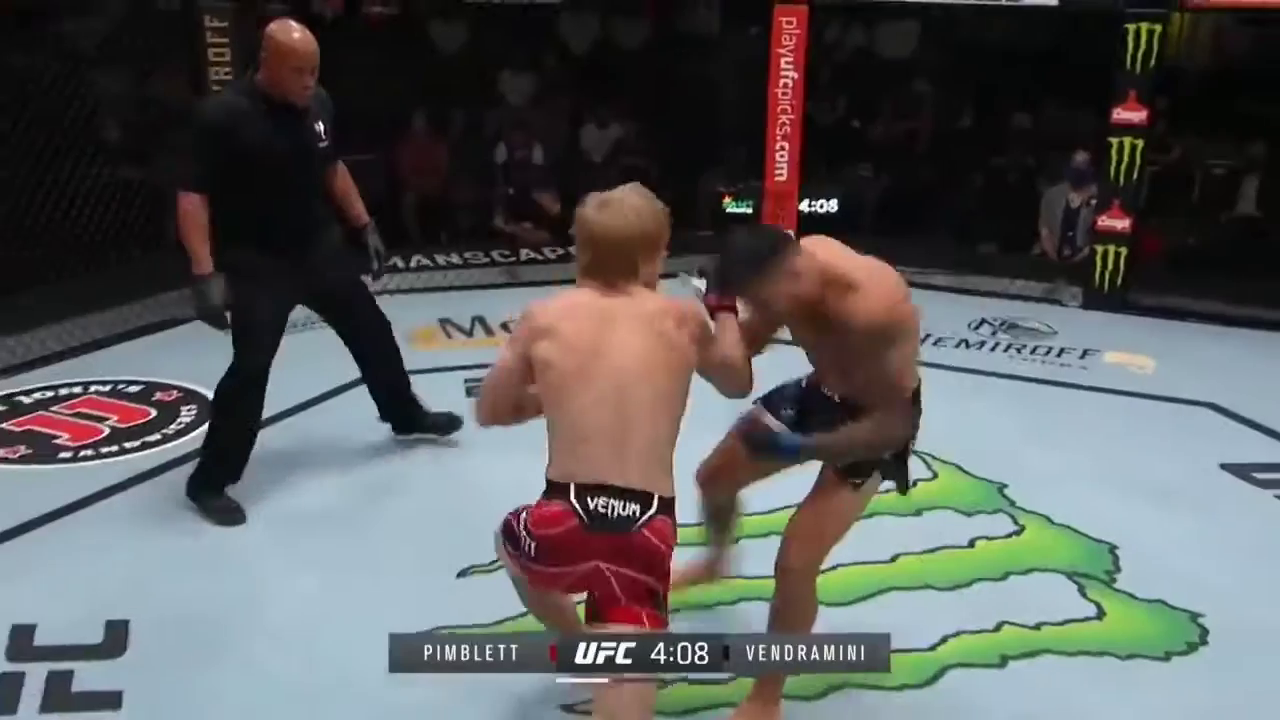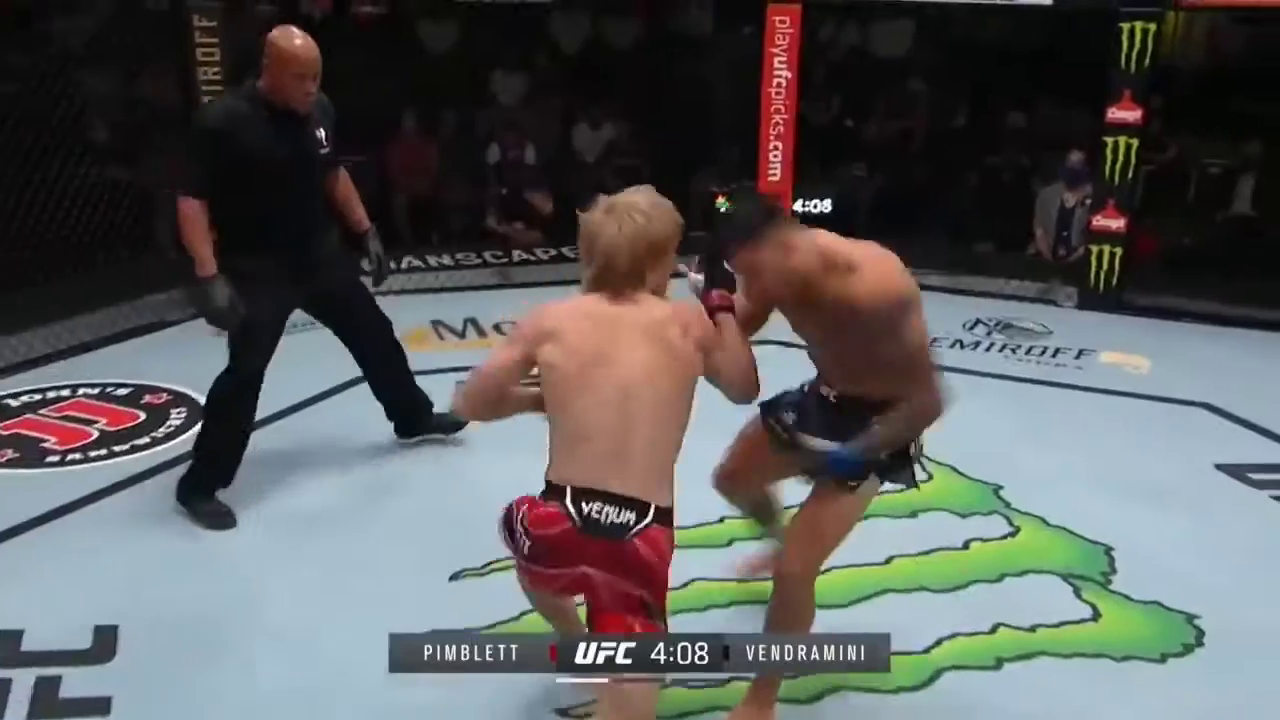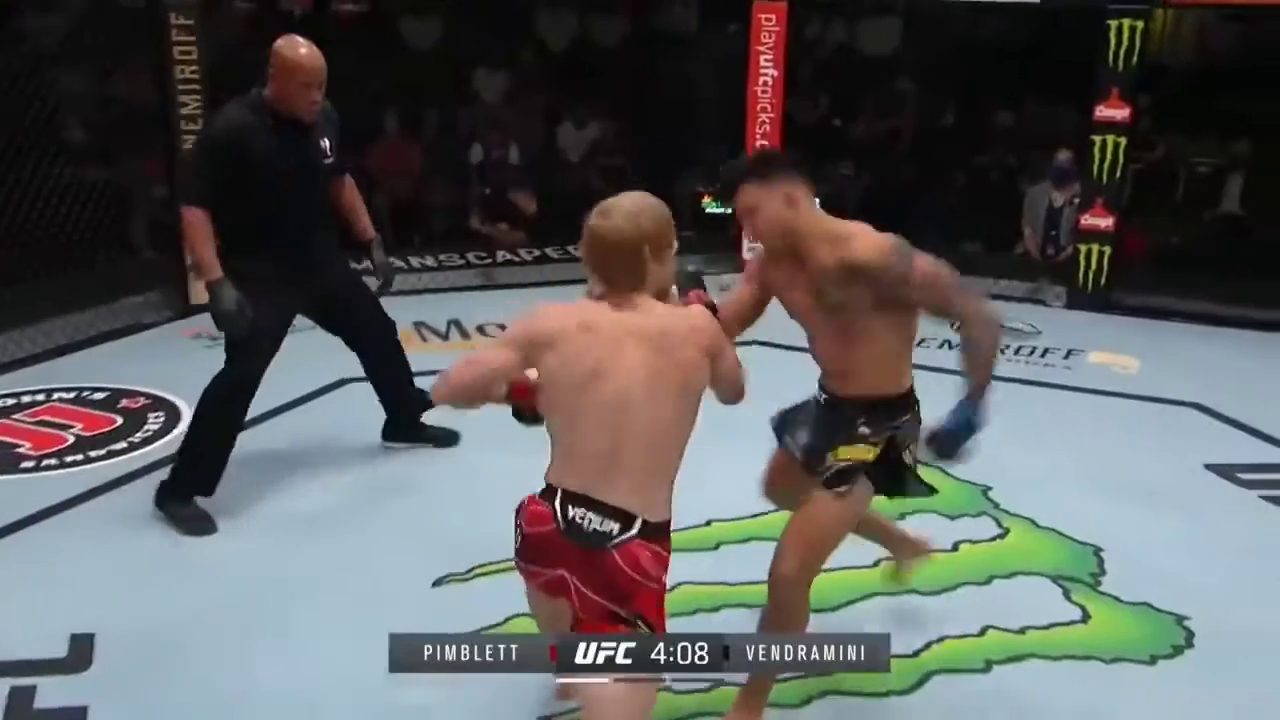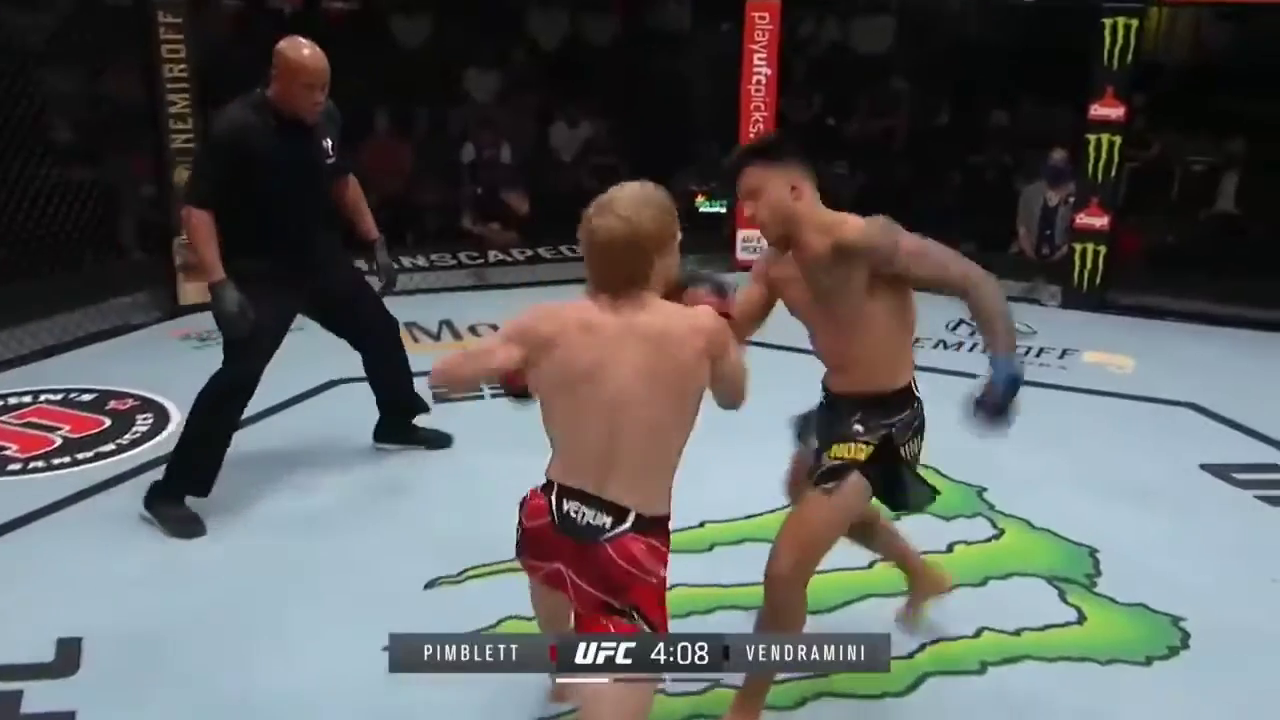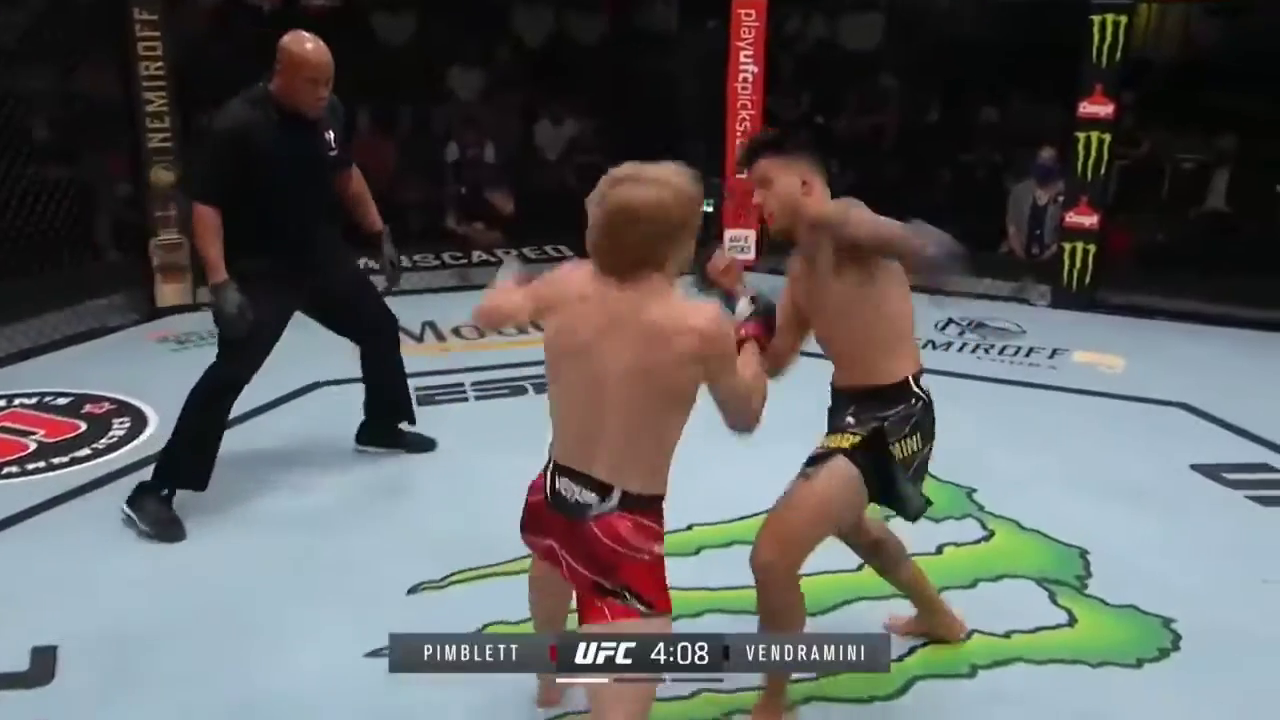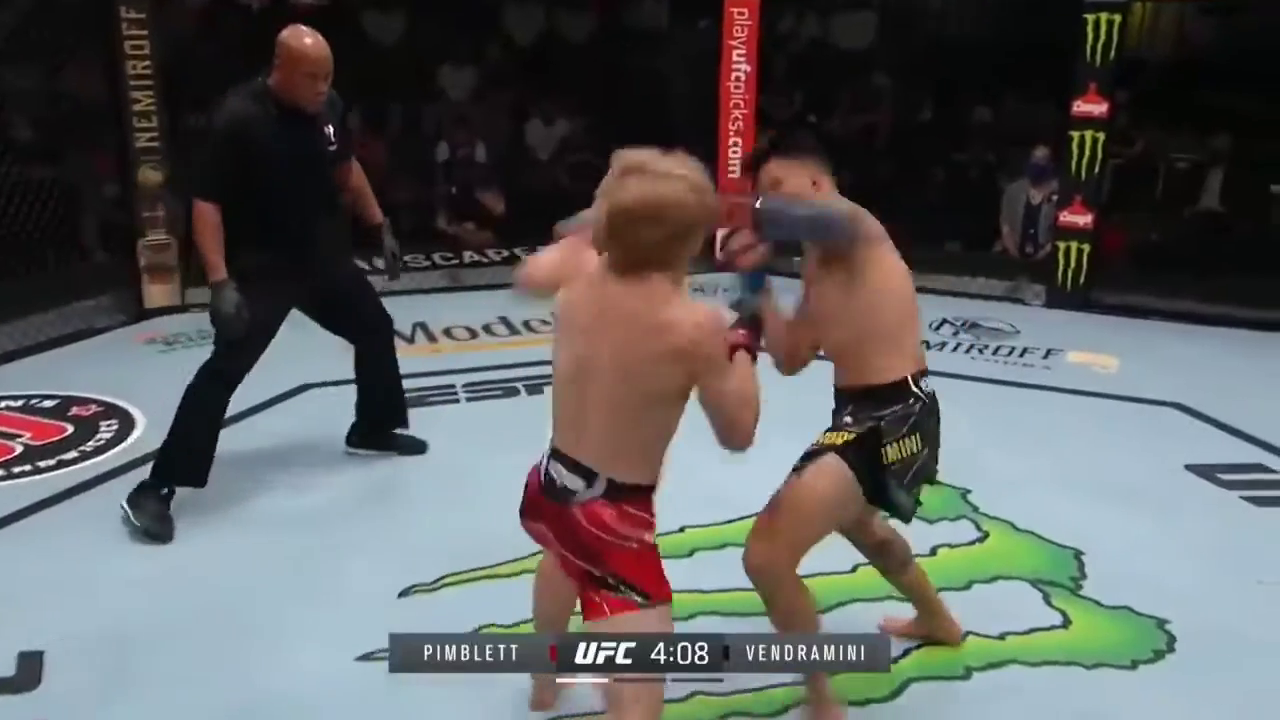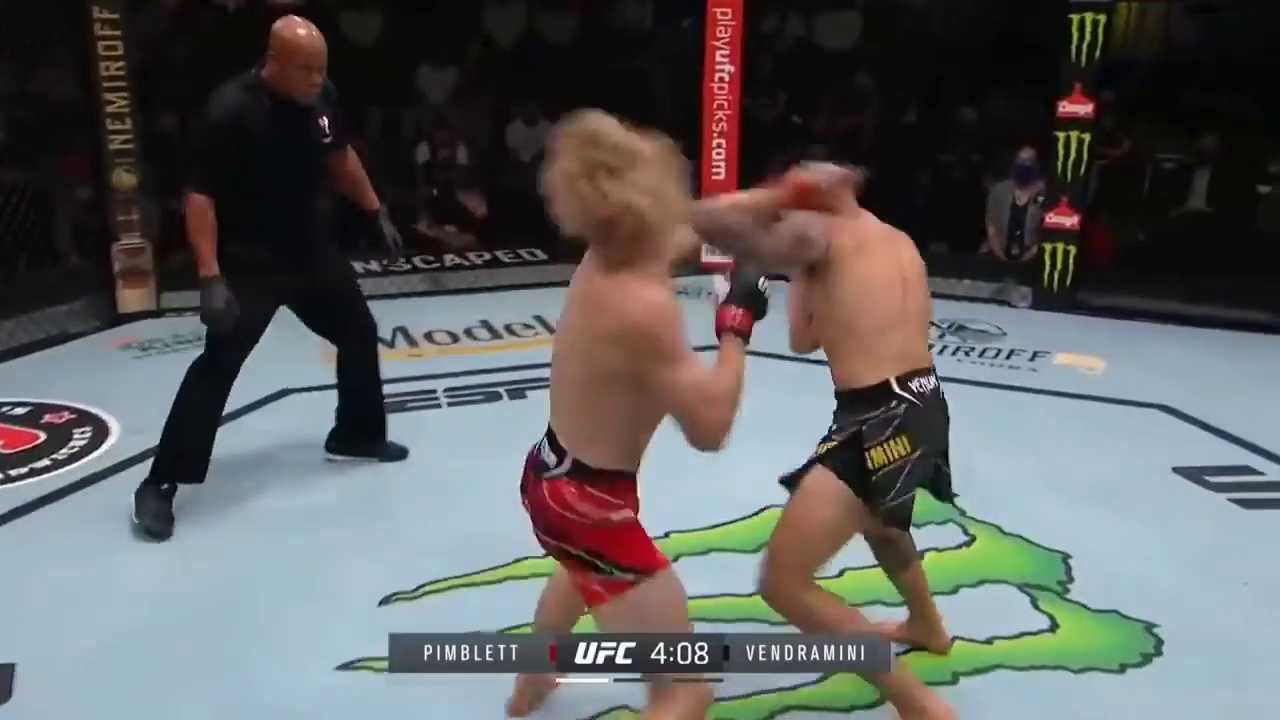
dt=0.1s
person 1, frame 1
left shoulder: (872, 308)
right shoulder: (787, 270)
left elbow: (896, 425)
right elbow: (740, 345)
left wrist: (800, 447)
left hip: (870, 427)
right hip: (820, 395)
left knee: (796, 562)
right knee: (714, 475)
right ankle: (714, 561)
person 1, frame 2
left shoulder: (873, 288)
right shoulder: (785, 264)
left elbow: (928, 398)
right elbow: (734, 331)
left wrist: (855, 455)
left hip: (873, 424)
right hip: (824, 400)
left knee: (798, 566)
right knee: (733, 479)
right ankle: (779, 547)
person 1, frame 3
left shoulder: (870, 257)
right shoulder: (771, 261)
left elbow: (976, 315)
right elbow: (717, 328)
left wrist: (969, 408)
right wrist: (692, 300)
left hip: (880, 423)
right hip: (828, 404)
left knee: (788, 571)
right knee: (780, 489)
right ankle: (901, 543)
person 1, frame 4
left shoulder: (863, 240)
right shoulder: (778, 263)
left elbow: (974, 281)
right elbow: (728, 334)
left wrist: (1004, 365)
left hip: (884, 420)
right hip: (838, 406)
left knee: (784, 569)
right knee: (809, 497)
right ankle: (923, 575)
person 1, frame 5
left shoulder: (848, 228)
right shoulder: (802, 266)
left elbow: (920, 241)
right elbow: (771, 363)
left wrist: (932, 252)
right wrist: (733, 297)
left hip: (887, 420)
right hip: (864, 411)
left knee: (772, 558)
right knee: (845, 520)
right ankle: (939, 617)
person 1, frame 6
left shoulder: (840, 226)
right shoulder: (820, 261)
left elbow: (832, 222)
right elbow: (789, 359)
right wrist: (756, 282)
left hip: (886, 419)
right hip: (868, 411)
left knee: (766, 557)
right knee: (854, 518)
right ankle: (937, 620)
person 1, frame 7
left shoulder: (821, 229)
right shoulder: (896, 243)
right elbow: (803, 340)
left hip: (879, 420)
right hip: (916, 408)
left knee: (783, 583)
right knee: (880, 519)
right ankle: (928, 629)
person 2, frame 1
left shoulder: (545, 317)
right shoulder: (680, 316)
left elbow: (492, 410)
right elbow: (737, 383)
right wrist: (725, 311)
left hip: (564, 525)
right hip: (645, 532)
left knee: (515, 542)
left ankle: (576, 641)
person 2, frame 2
left shoulder: (549, 322)
right shoulder: (689, 323)
left elbow: (469, 405)
right elbow: (744, 387)
right wrist: (723, 308)
left hip: (560, 527)
right hip: (640, 543)
person 2, frame 3
left shoulder: (551, 326)
right shoulder: (695, 328)
left elbow: (446, 390)
right elbow: (733, 391)
left wrist: (515, 390)
left hip: (550, 529)
right hip: (632, 554)
person 2, frame 4
left shoulder: (552, 324)
right shoulder: (702, 328)
left elbow: (444, 377)
right elbow: (733, 396)
left wrist: (517, 358)
left hip: (550, 523)
right hip: (631, 549)
person 2, frame 5
left shoulder: (565, 288)
right shoulder: (701, 325)
left elbow: (485, 314)
right elbow: (745, 417)
right wrist: (750, 339)
left hip: (550, 500)
right hip: (624, 531)
left knee: (559, 546)
left ankle: (551, 673)
person 2, frame 6
left shoulder: (584, 267)
right shoulder: (695, 327)
left elbow: (531, 274)
right elbow: (738, 435)
right wrist: (742, 344)
left hip: (546, 488)
right hip: (614, 518)
left knee: (565, 548)
person 2, frame 7
left shoulder: (611, 259)
right shoulder: (644, 308)
right elbow: (709, 431)
right wrist: (736, 326)
left hip: (553, 477)
right hip: (591, 499)
left knee: (586, 571)
person 3, frame 1
left shoulder: (317, 103)
right shoulder: (225, 114)
right elbow: (192, 196)
left wrist: (365, 225)
right wrist: (206, 273)
left hip: (318, 247)
right hip: (256, 262)
left knee: (372, 329)
right knee: (250, 368)
left ankle: (408, 416)
right ankle: (209, 481)
person 3, frame 2
left shoulder: (319, 110)
right shoulder: (224, 120)
right elbow: (192, 201)
left wrist: (366, 231)
right wrist: (210, 277)
left hip: (317, 252)
right hip: (254, 266)
left knee: (373, 331)
right knee: (245, 371)
left ankle: (413, 417)
right ankle: (199, 485)
person 3, frame 3
left shoulder: (322, 119)
right shoulder: (231, 129)
left elbow: (338, 181)
right elbow: (196, 209)
left wrist: (371, 240)
right wrist: (217, 283)
left hip: (317, 260)
right hip: (257, 273)
left knee: (377, 334)
right knee: (239, 377)
left ankle: (405, 422)
right ankle: (179, 491)
person 3, frame 4
left shoulder: (325, 118)
right shoulder: (235, 129)
left elbow: (341, 180)
right elbow: (198, 210)
left wrist: (374, 241)
right wrist: (220, 284)
left hip: (319, 259)
right hip: (259, 273)
left knee: (381, 332)
right knee: (237, 377)
left ankle: (398, 424)
right ankle: (170, 492)
person 3, frame 5
left shoulder: (329, 113)
right shoulder: (239, 124)
left elbow: (346, 174)
right elbow: (206, 207)
left wrist: (380, 234)
right wrist: (221, 284)
left hip: (321, 256)
right hip: (261, 269)
left knee: (380, 329)
right knee: (228, 374)
left ankle: (383, 425)
right ankle: (156, 492)
person 3, frame 6
left shoulder: (328, 107)
right shoulder: (239, 119)
left elbow: (345, 167)
right elbow: (207, 204)
left wrist: (380, 226)
right wrist: (221, 283)
left hip: (319, 252)
right hip: (260, 265)
left knee: (375, 329)
right knee: (225, 369)
left ankle: (375, 428)
right ankle: (156, 489)
person 3, frame 7
left shoulder: (321, 96)
right shoulder: (231, 110)
left elbow: (340, 155)
right elbow: (200, 196)
left wrist: (376, 212)
right wrist: (211, 277)
left hip: (311, 248)
right hip: (251, 259)
left knee: (360, 333)
right knee: (219, 365)
left ankle: (357, 434)
right ankle: (159, 486)
